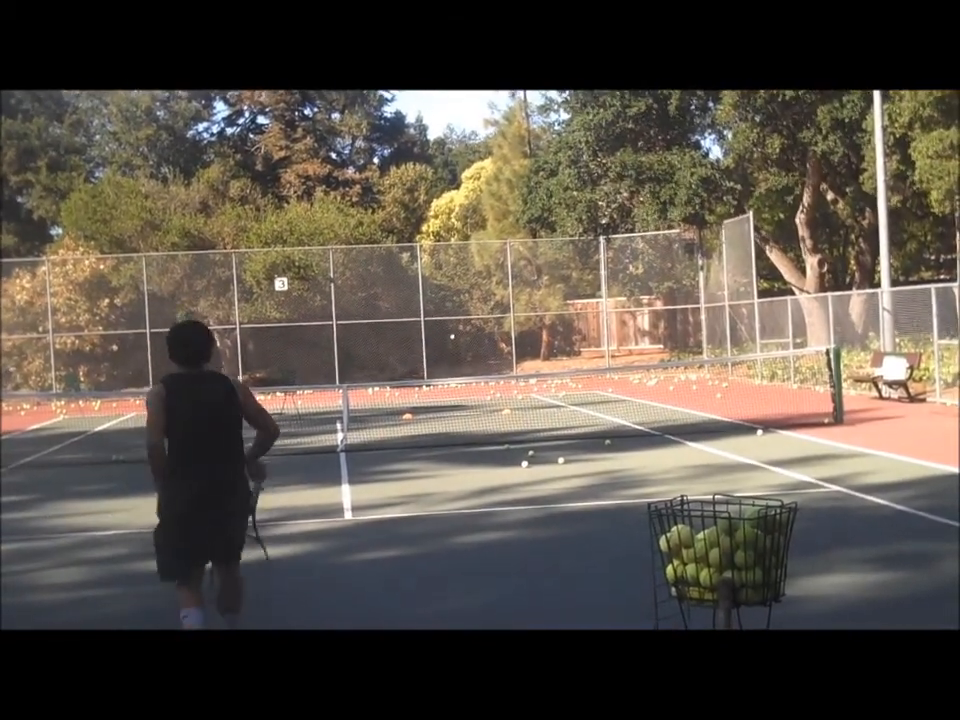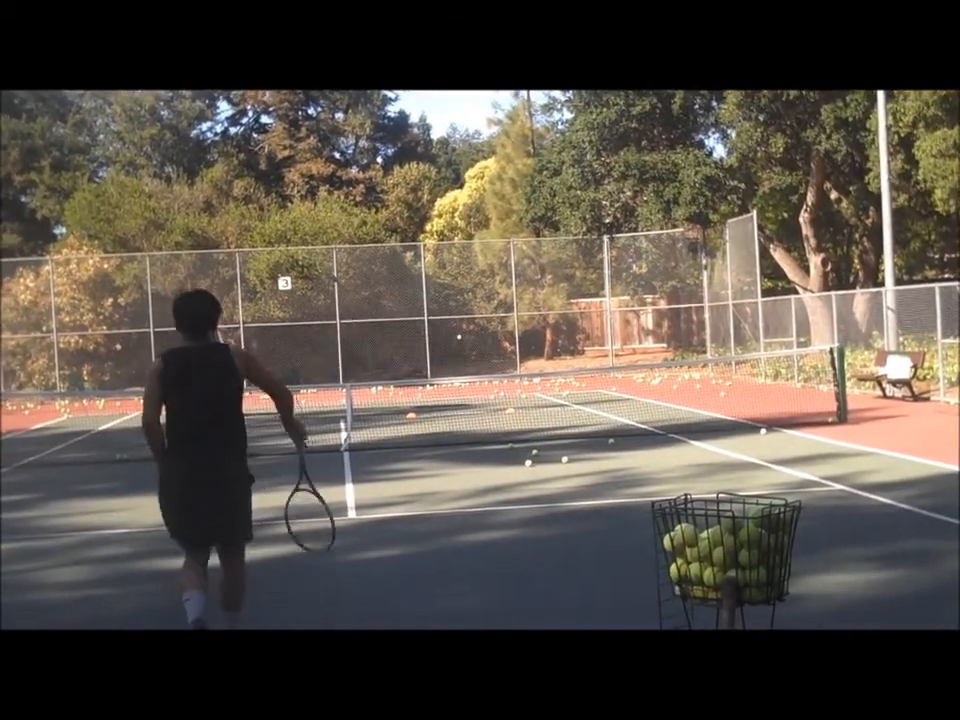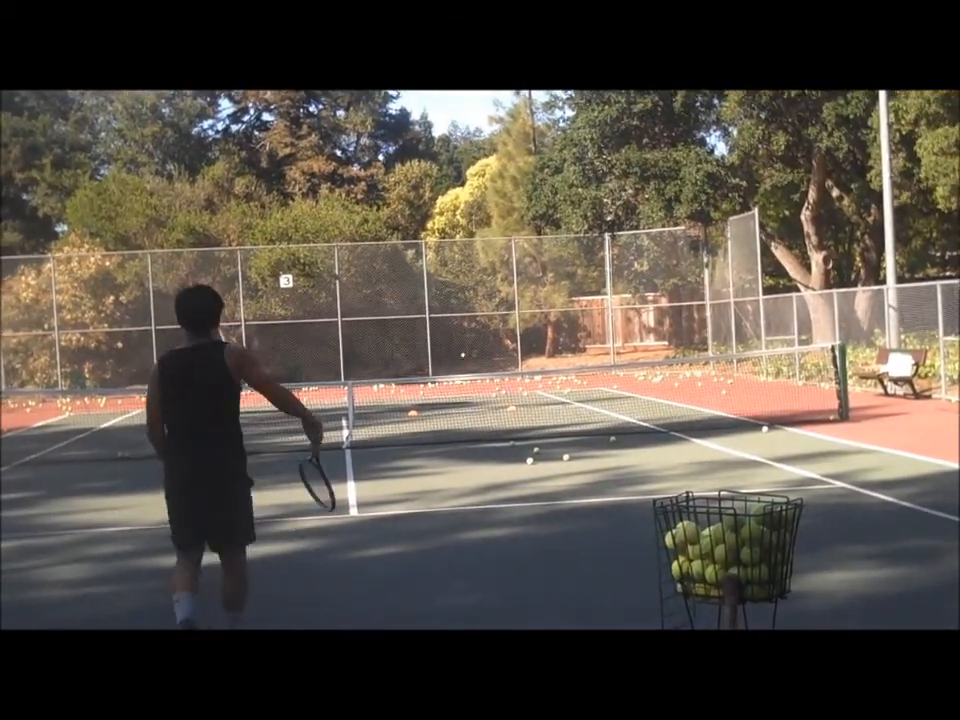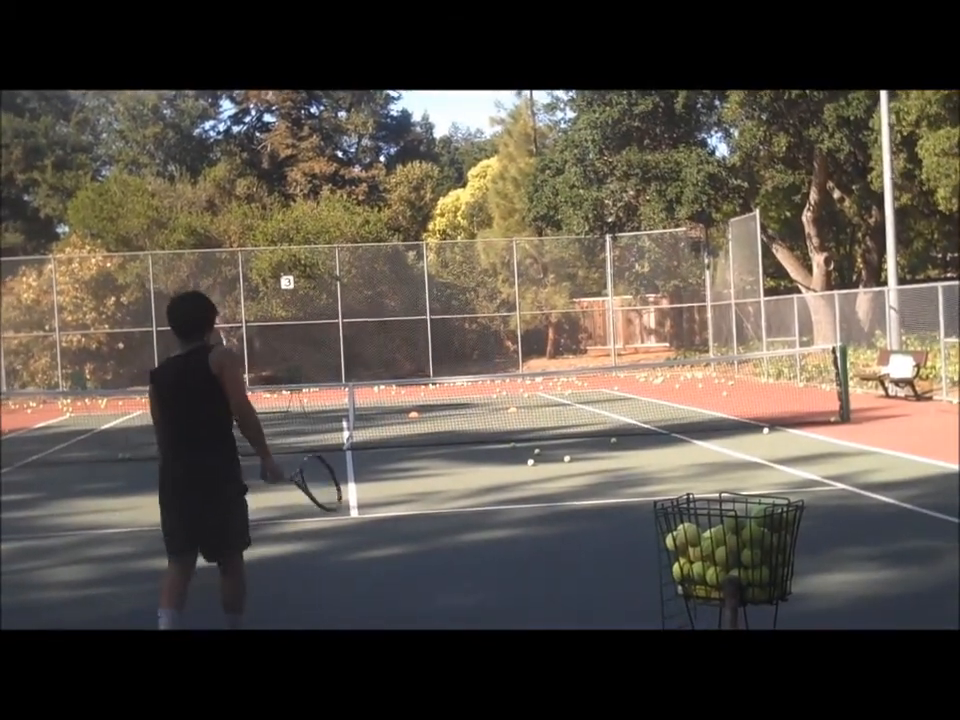
dt=0.2s
person 1, frame 1
left shoulder: (162, 391)
right shoulder: (232, 387)
left elbow: (155, 443)
right elbow: (269, 430)
left wrist: (164, 491)
right wrist: (252, 461)
left hip: (183, 495)
right hip: (231, 492)
left knee: (186, 578)
right knee: (228, 567)
left ankle: (193, 624)
right ankle: (230, 626)
person 1, frame 2
left shoulder: (162, 366)
right shoulder: (235, 358)
left elbow: (149, 422)
right elbow: (281, 394)
left wrist: (165, 464)
right wrist: (291, 424)
left hip: (182, 475)
right hip: (229, 472)
left knee: (194, 555)
right knee: (232, 555)
left ankle: (195, 617)
right ankle: (232, 626)
person 1, frame 3
left shoulder: (163, 367)
right shoulder: (232, 355)
left elbow: (154, 428)
right elbow: (275, 392)
right wrist: (308, 420)
left hip: (181, 474)
right hip: (226, 471)
left knee: (188, 555)
right knee: (232, 555)
left ankle: (184, 618)
right ankle: (233, 626)
person 1, frame 4
left shoulder: (158, 374)
right shoulder: (220, 358)
left elbow: (162, 435)
right elbow: (241, 409)
right wrist: (266, 457)
left hip: (173, 479)
right hip: (217, 475)
left knee: (179, 561)
right knee: (230, 560)
left ankle: (166, 625)
right ankle: (233, 628)
